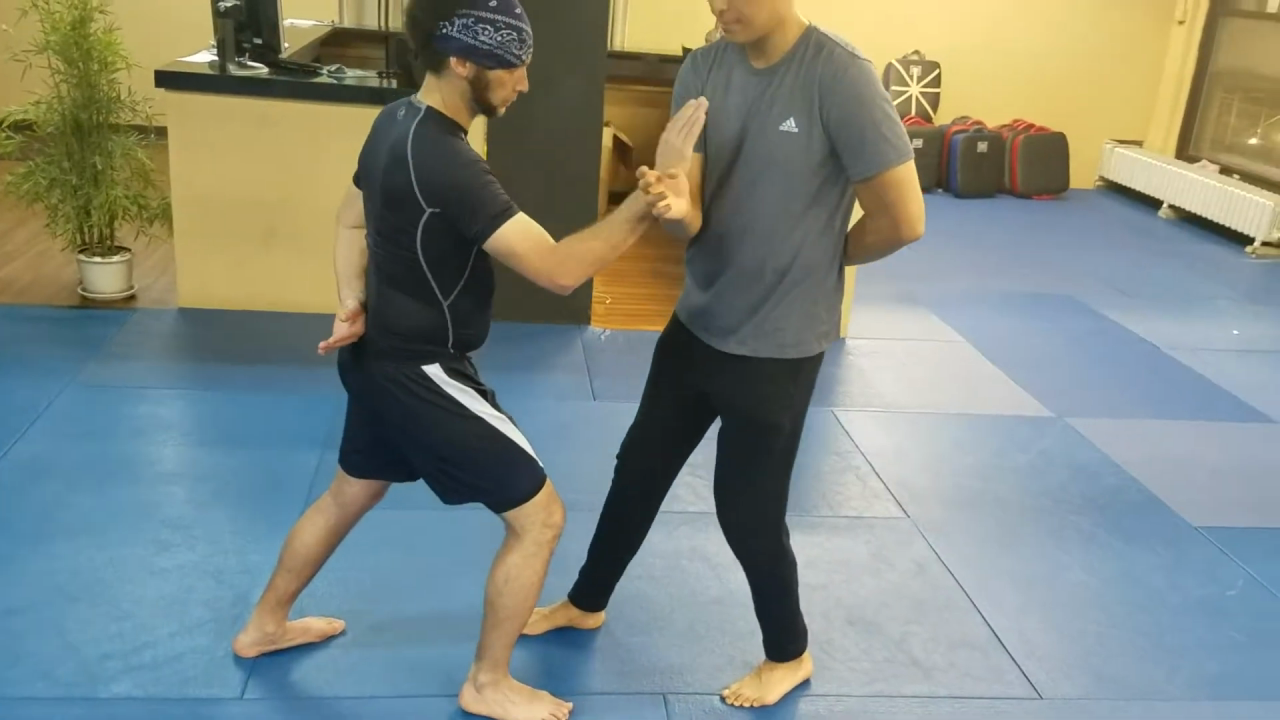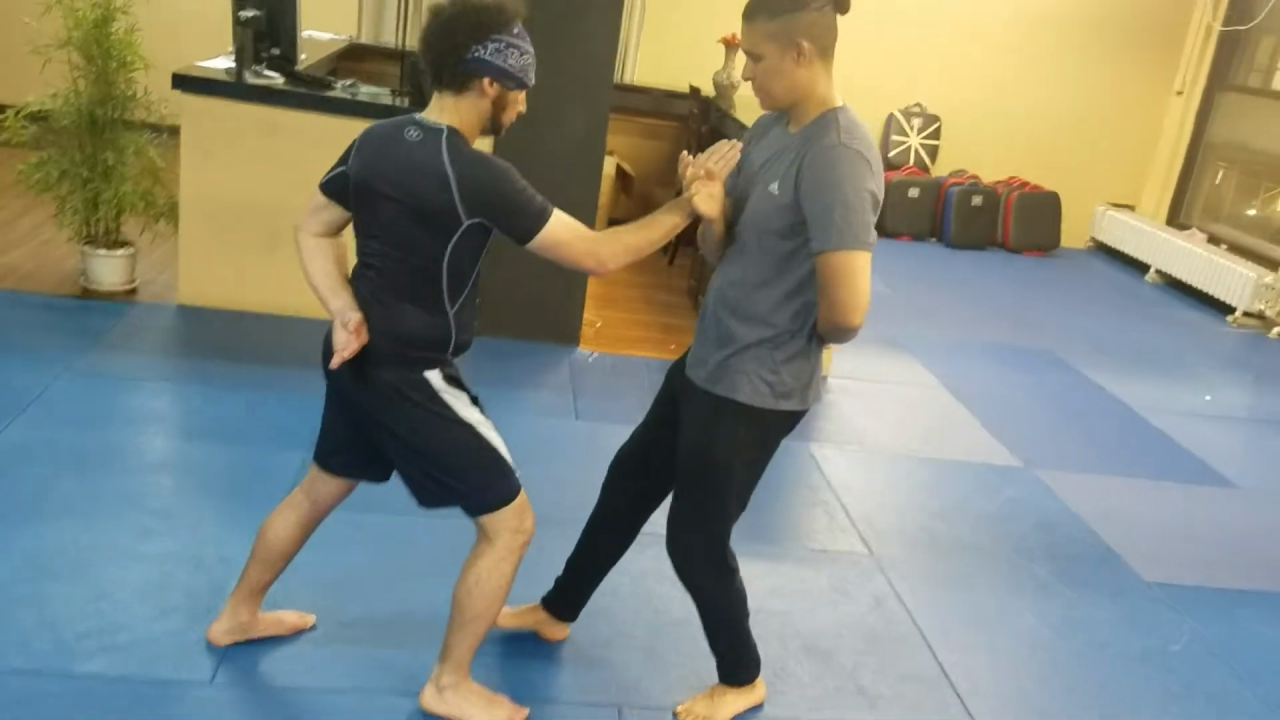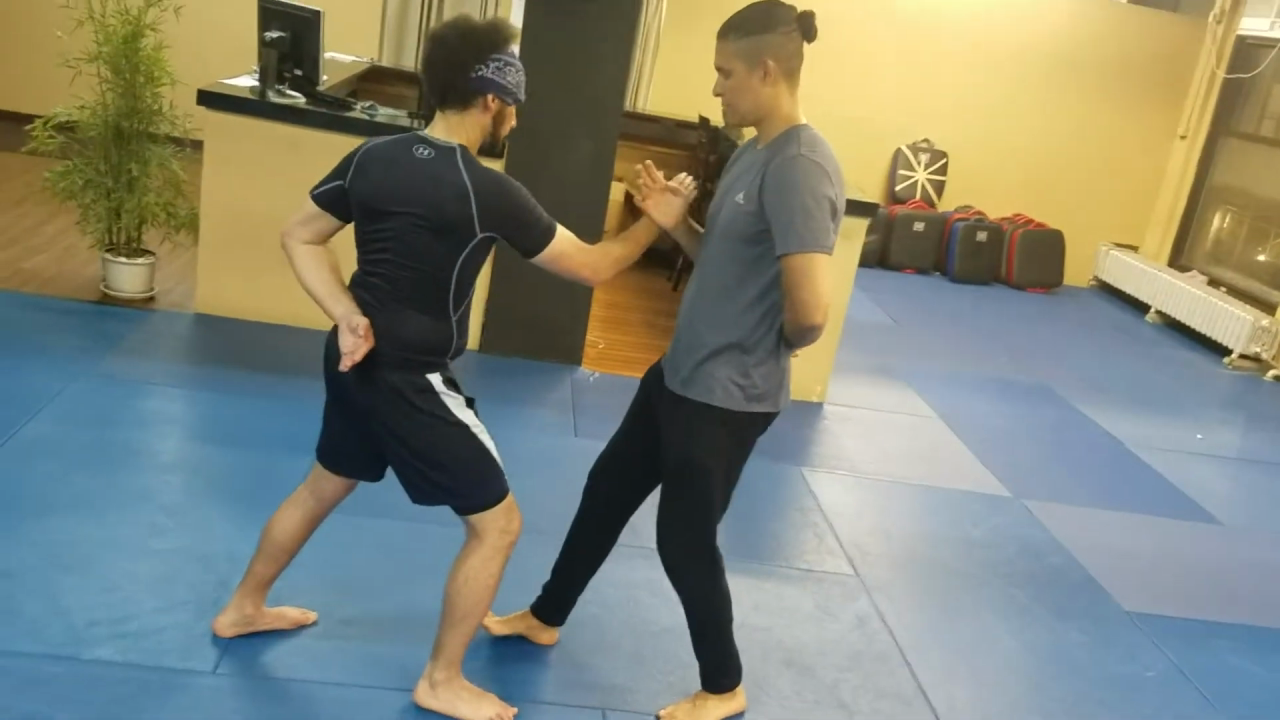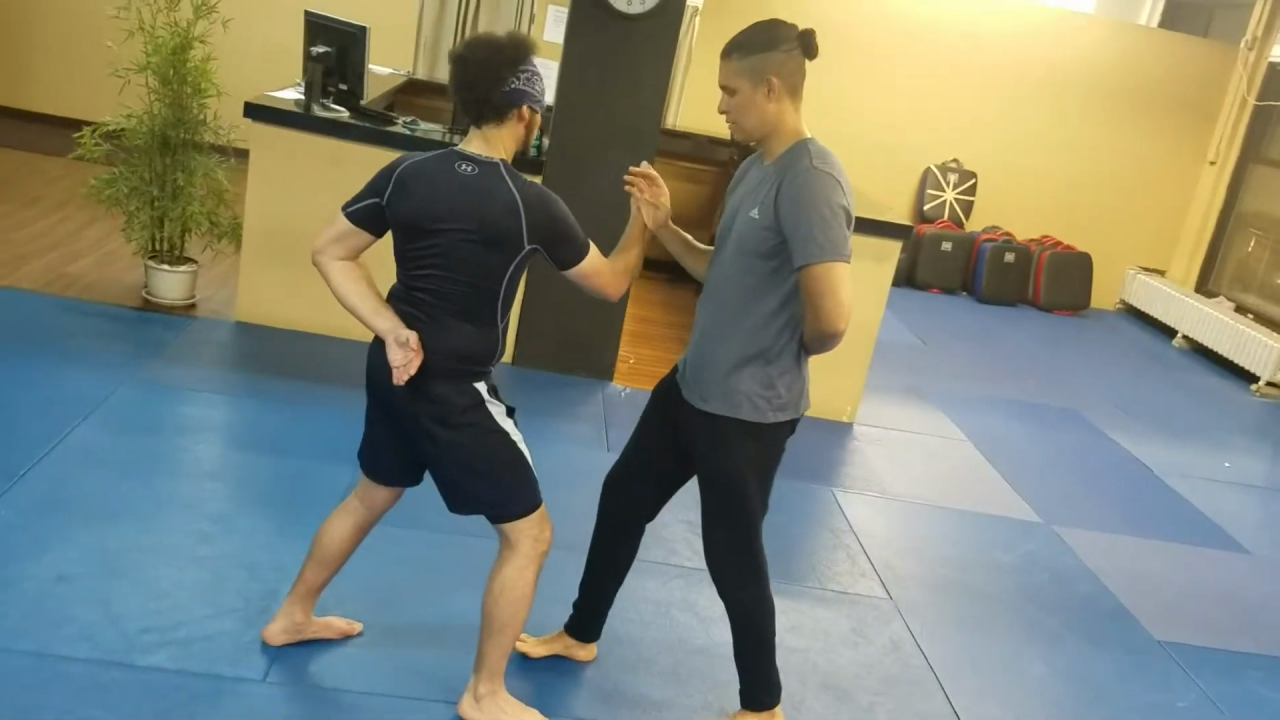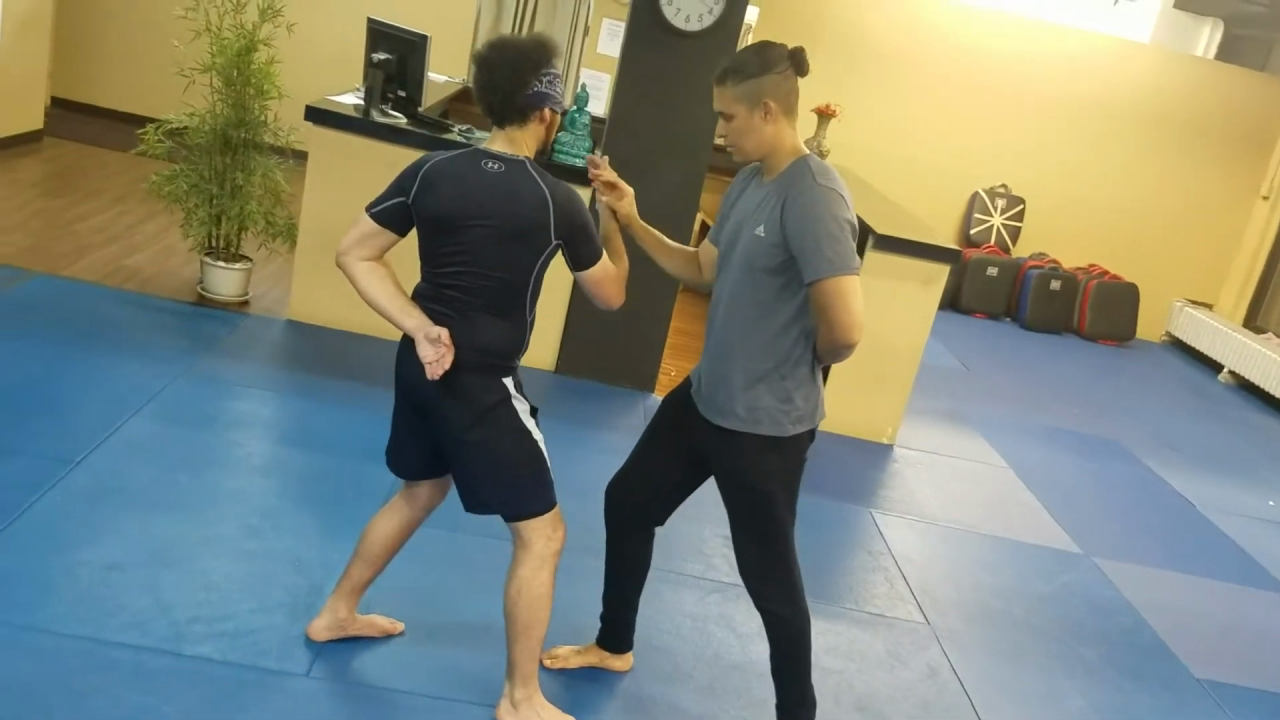
dt=0.7s
person 1, frame 1
left shoulder: (839, 78)
right shoulder: (703, 71)
left elbow: (903, 221)
right elbow: (691, 221)
left wrist: (816, 257)
right wrist: (676, 207)
left hip: (778, 344)
right hip: (698, 323)
left knee: (747, 511)
right knee: (639, 465)
left ankle: (789, 655)
right ankle: (586, 602)
person 1, frame 2
left shoulder: (837, 155)
right shoulder: (767, 131)
left elbow: (847, 310)
right elbow: (721, 254)
left wrist: (798, 334)
right wrist: (708, 214)
left hip: (755, 388)
right hip: (705, 362)
left knee: (694, 538)
right knee: (627, 484)
right ankle: (556, 610)
person 1, frame 3
left shoulder: (800, 166)
right shoulder: (751, 152)
left elbow: (809, 311)
left wrist: (769, 345)
right wrist: (675, 224)
left hip: (727, 395)
right hip: (681, 372)
left knee: (685, 540)
right knee: (607, 489)
right ankle: (545, 617)
person 1, frame 4
left shoulder: (810, 179)
right shoulder: (754, 167)
left elbow: (831, 317)
left wrist: (783, 351)
right wrist: (664, 227)
left hip: (749, 409)
right hip: (693, 384)
left knee: (733, 556)
right knee: (622, 498)
right ankle: (581, 634)
person 1, frame 5
left shoulder: (814, 196)
right shoulder: (747, 182)
left elbow: (844, 329)
right elbow: (702, 270)
left wrist: (795, 363)
right wrist: (631, 221)
left hip: (765, 422)
right hip: (705, 398)
left knee: (768, 572)
right knee: (627, 501)
right ankle: (614, 645)
person 2, frame 1
left shoulder: (396, 123)
right shoulder: (442, 162)
left elbow: (352, 222)
right elbow: (559, 270)
left wrist: (353, 305)
right wrist: (647, 196)
left hip: (378, 356)
right hip: (422, 373)
left knee: (350, 492)
right knee: (539, 516)
left ankle: (264, 625)
person 2, frame 2
left shoulder: (375, 141)
right shoulder: (477, 177)
left elbow: (314, 230)
right elbow: (598, 254)
left wrist: (345, 313)
right wrist: (687, 204)
left hip: (360, 360)
right hip: (412, 378)
left knee: (320, 488)
right knee: (509, 524)
left ankle: (237, 615)
person 2, frame 3
left shoulder: (370, 157)
right shoulder: (487, 192)
left elbow: (300, 237)
right elbow: (590, 267)
left wrist: (349, 317)
right wrist: (656, 221)
left hip: (354, 359)
right hip: (410, 378)
left knee: (323, 485)
right knee: (497, 524)
left ankle: (242, 608)
person 2, frame 4
left shoulder: (405, 173)
right shoulder: (531, 205)
left elbow: (331, 254)
right elbow: (611, 282)
left wrist: (391, 331)
right wrist: (642, 217)
left hip: (394, 367)
right hip: (455, 388)
left knee: (371, 494)
right knee: (528, 534)
left ankle: (292, 616)
person 2, frame 5
left shoulder: (429, 172)
right shoulder: (557, 201)
left elbow: (355, 255)
right elbow: (610, 295)
left wrist: (421, 327)
right wrist: (610, 217)
left hip: (422, 362)
right hip: (482, 382)
left knee: (420, 493)
right knee: (541, 534)
left ankle: (336, 612)
